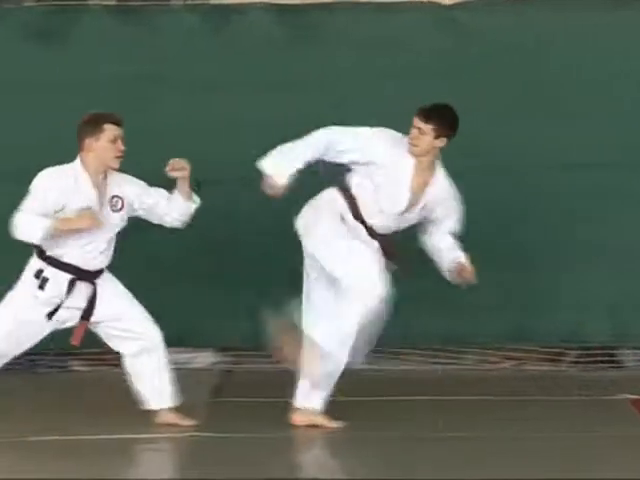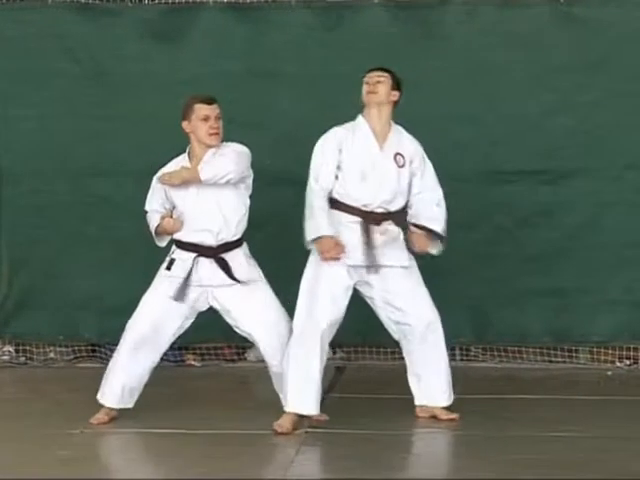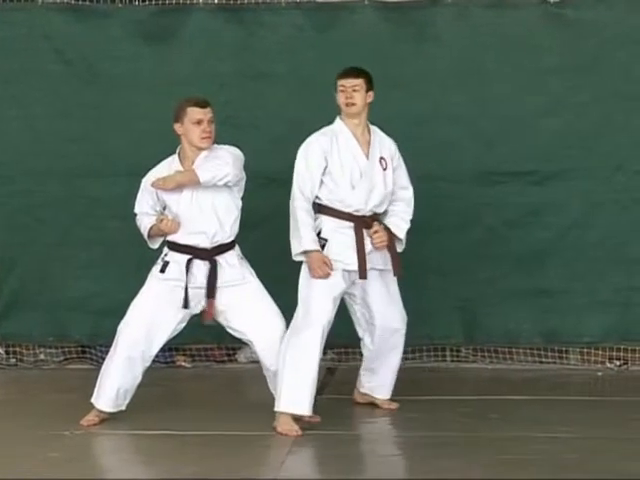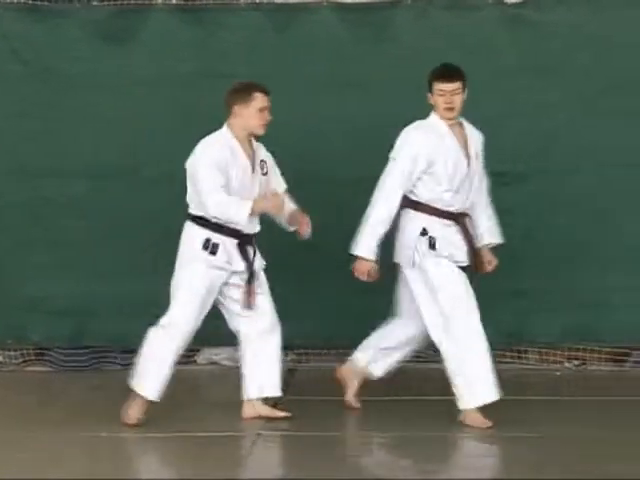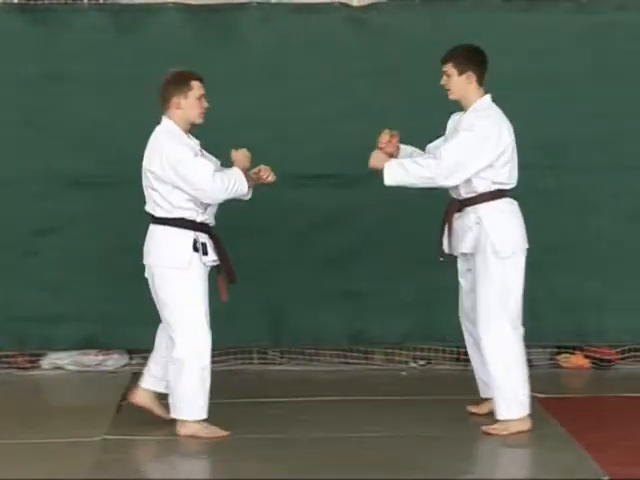
dt=1s
person 1, frame 1
left shoulder: (443, 191)
right shoulder: (384, 143)
left elbow: (438, 233)
right elbow: (327, 138)
left wrist: (455, 262)
right wrist: (281, 166)
left hip: (359, 240)
right hip: (330, 222)
left knee: (326, 318)
right knee: (368, 293)
left ankle: (307, 408)
person 1, frame 2
left shoulder: (410, 146)
right shoulder: (336, 138)
left elbow: (427, 197)
right elbow: (317, 190)
left wrist: (425, 231)
right wrist: (321, 235)
left hip: (387, 244)
right hip: (338, 240)
left knee: (422, 320)
right knee: (314, 322)
left ankle: (429, 401)
right ankle: (295, 408)
person 1, frame 3
left shoulder: (386, 145)
right shoulder: (319, 143)
left elbow: (402, 195)
right elbow: (301, 199)
left wrist: (390, 229)
right wrist: (310, 249)
left hip: (373, 247)
right hip: (331, 242)
left knee: (389, 322)
right knee: (311, 322)
left ankle: (371, 388)
right ankle: (287, 409)
person 1, frame 4
left shoulder: (473, 137)
right shoulder: (418, 138)
left elbow: (478, 194)
right elbow: (387, 193)
left wrist: (485, 243)
right wrist: (366, 251)
left hip: (450, 239)
right hip: (425, 240)
left knee: (413, 320)
right knee: (459, 319)
left ankle: (356, 368)
right ankle: (472, 404)
person 1, frame 5
left shoulder: (488, 124)
right shoulder: (461, 121)
left elbow: (445, 169)
right elbow: (432, 158)
left wrist: (387, 165)
right wrist: (398, 152)
left hip: (494, 227)
right hip: (471, 228)
left knee: (497, 322)
right knee: (475, 319)
left ankle: (516, 413)
right ankle: (497, 394)
person 2, frame 1
left shoulder: (125, 186)
right shoulder: (54, 179)
left elbow: (174, 215)
left wrist: (183, 182)
right wrist: (67, 223)
left hip: (94, 285)
right hip: (48, 280)
left knee: (145, 336)
left ankle: (163, 409)
person 2, frame 2
left shoulder: (236, 154)
right shoulder: (166, 175)
left elbow: (225, 168)
right elbow: (155, 215)
left wrist: (183, 176)
right wrist: (163, 227)
left hip: (232, 265)
right hip: (184, 266)
left knee: (275, 331)
right knee: (142, 331)
right ankle: (113, 403)
person 2, frame 3
left shoulder: (230, 156)
right shoulder: (158, 174)
left elbow: (220, 170)
right elbow: (144, 217)
left wrist: (176, 180)
right wrist: (157, 229)
left hip: (225, 267)
right hip: (177, 267)
left knee: (271, 330)
right knee: (134, 333)
right ankle: (105, 405)
person 2, frame 4
left shoulder: (261, 154)
right shoulder: (210, 150)
left elbow: (279, 197)
right elbow: (214, 202)
left wrist: (295, 216)
right wrist: (259, 204)
left hip: (242, 251)
right hip: (206, 247)
left knee: (261, 325)
right knee: (179, 321)
left ankle: (254, 401)
right ankle: (140, 396)
person 2, frame 5
left shoulder: (182, 142)
right shoulder: (168, 146)
left elbow: (215, 181)
right elbow: (213, 187)
left wrist: (253, 175)
right wrist: (240, 168)
left hip: (183, 246)
right hip: (175, 246)
left knee: (180, 327)
right knee: (192, 334)
left ankle: (147, 390)
right ankle: (189, 419)
